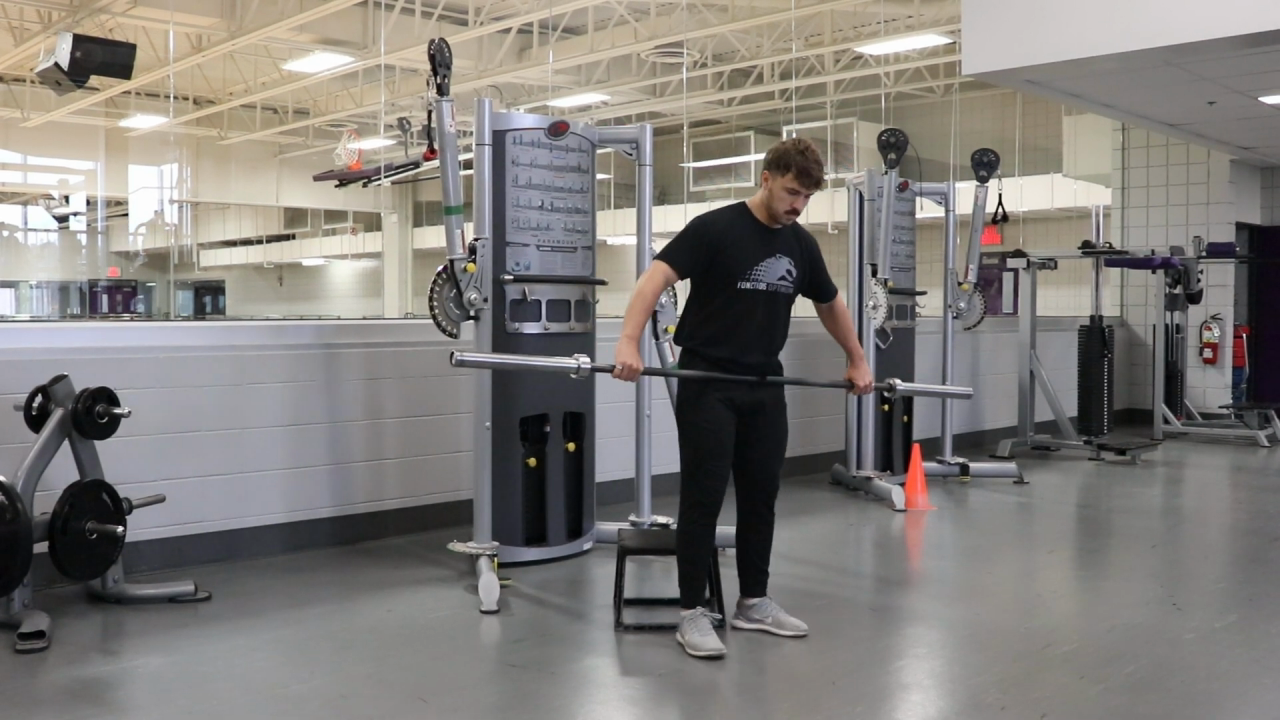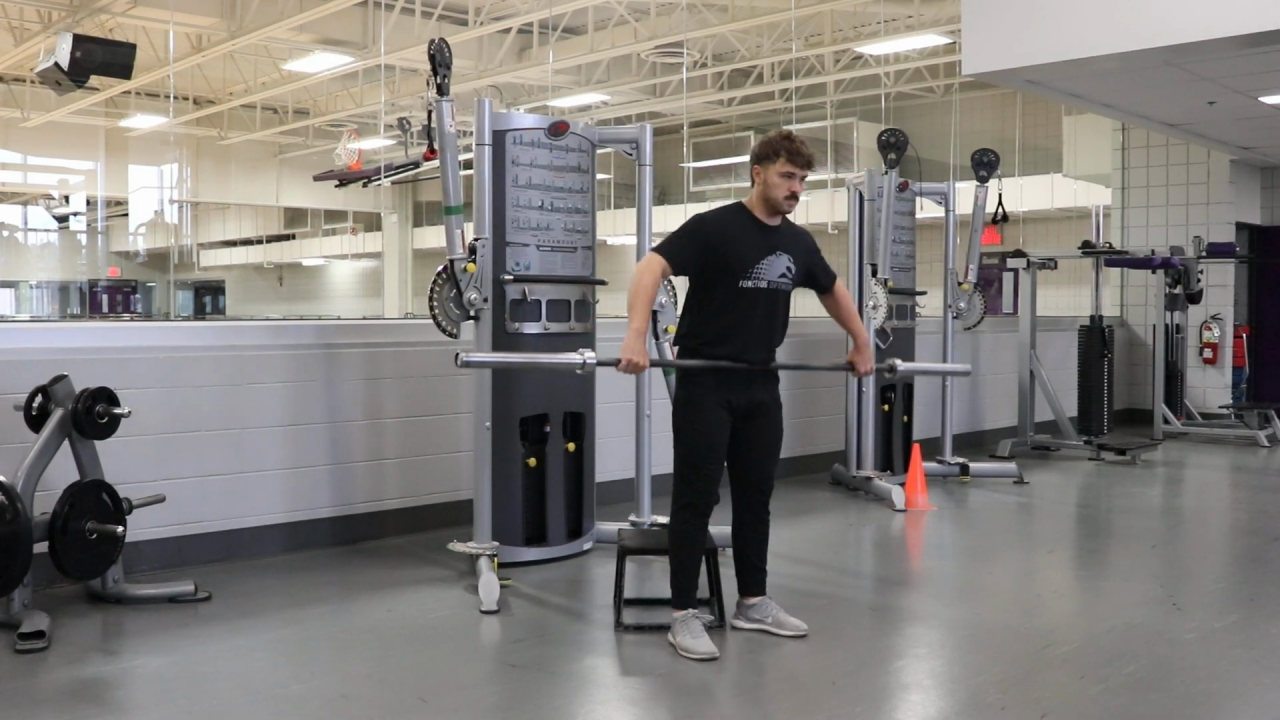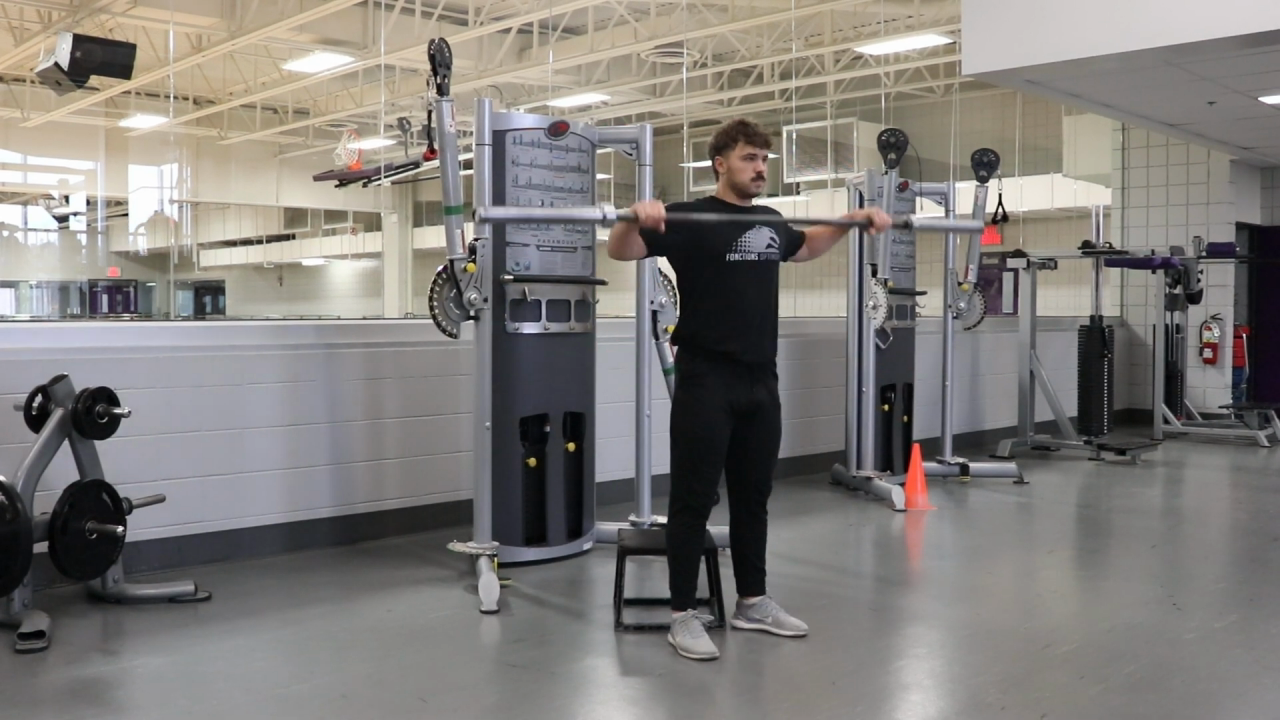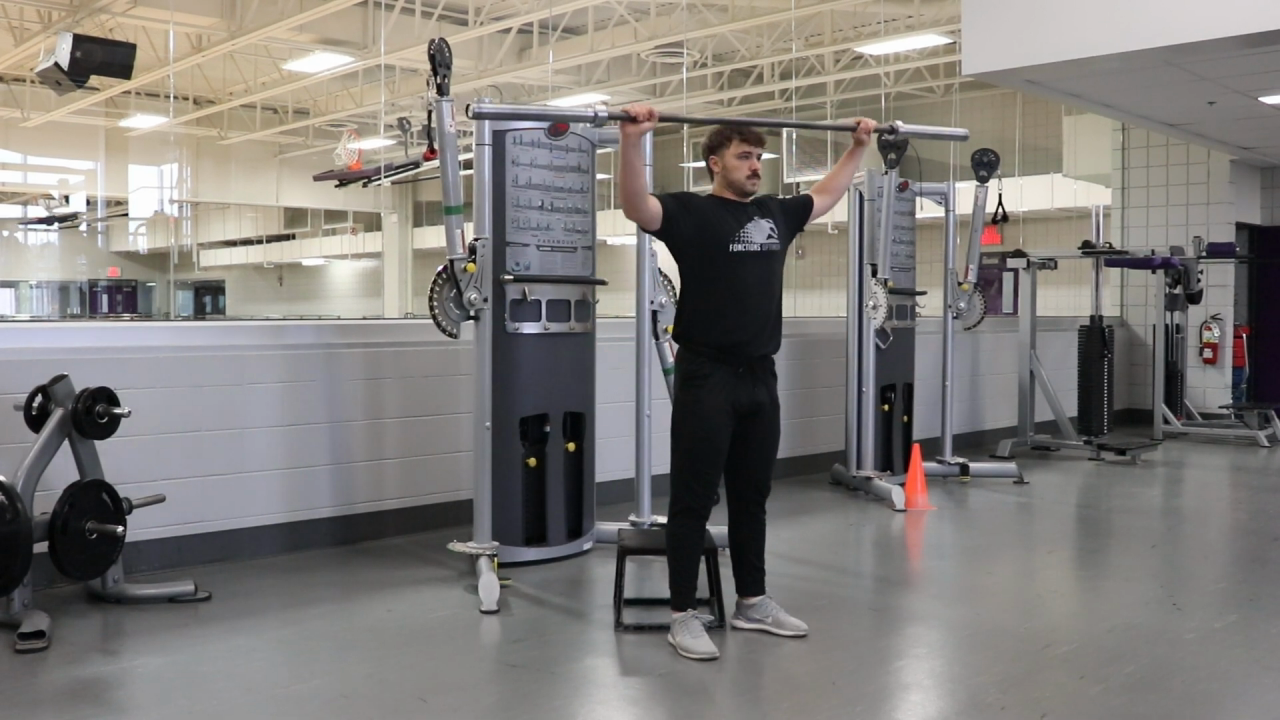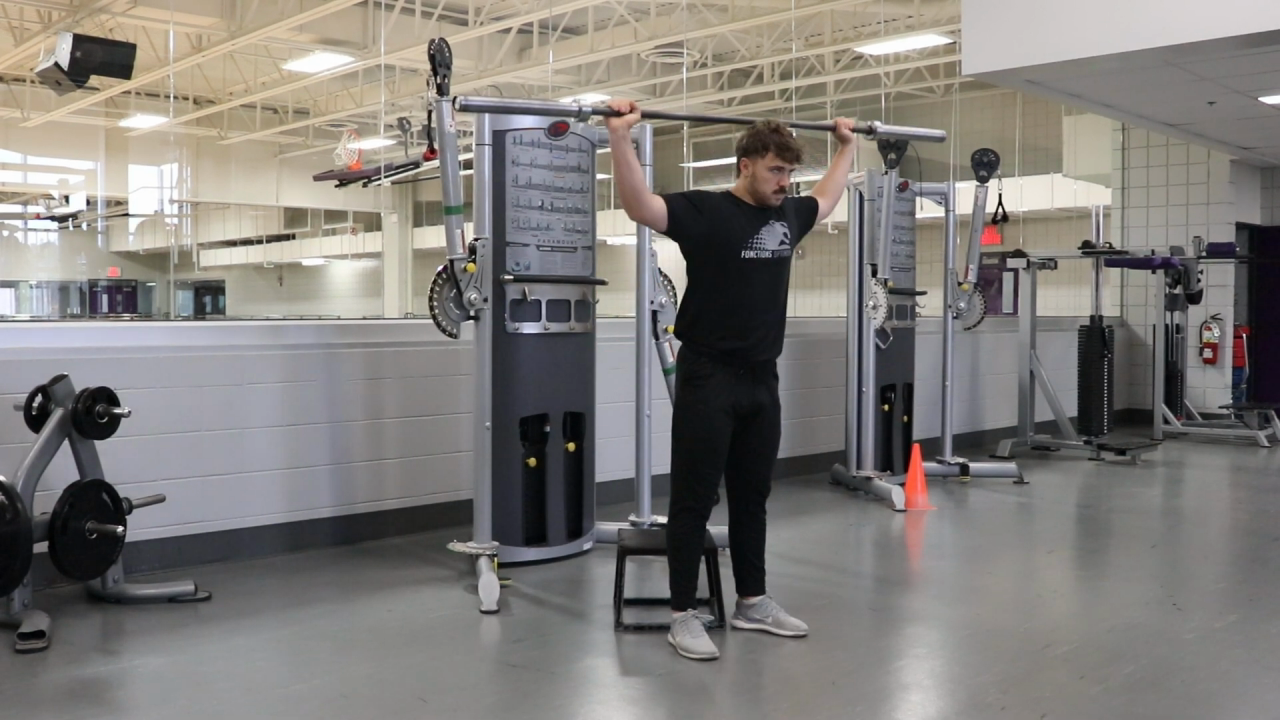
dt=0.3s
person 1, frame 1
left shoulder: (803, 245)
right shoulder: (715, 228)
left elbow: (830, 305)
right elbow: (656, 276)
left wrist: (857, 361)
right wrist: (629, 341)
left hip: (765, 385)
right hip: (708, 381)
left knee: (761, 495)
right knee: (703, 495)
left ankle: (753, 602)
right ankle: (692, 611)
person 1, frame 2
left shoulder: (798, 242)
right shoulder: (714, 228)
left elbow: (831, 289)
right elbow: (650, 268)
left wrist: (861, 341)
right wrist: (636, 335)
left hip: (760, 384)
right hip: (704, 382)
left knee: (755, 496)
right knee: (696, 497)
left ankle: (753, 601)
right ankle: (683, 614)
person 1, frame 3
left shoulder: (770, 222)
right shoulder: (691, 217)
left elbow: (808, 244)
right elbow: (620, 248)
left wrist: (856, 218)
right wrist: (636, 218)
left hip: (760, 379)
right hip: (706, 379)
left knee: (753, 496)
right knee: (694, 499)
left ankle: (753, 601)
right ankle: (683, 614)
person 1, frame 4
left shoulder: (774, 213)
right shoulder: (691, 212)
left elbow: (826, 195)
right elbow: (635, 206)
left wrist: (858, 146)
right wrist: (630, 138)
left hip: (760, 378)
right hip: (707, 379)
left knee: (752, 497)
right knee: (694, 500)
left ankle: (752, 601)
right ankle: (683, 615)
person 1, frame 5
left shoulder: (785, 215)
right shoulder: (706, 210)
left elbow: (824, 202)
right elbow: (641, 206)
left wrist: (844, 148)
right wrist: (621, 139)
left hip: (761, 381)
right hip: (708, 379)
left knee: (752, 496)
right knee: (694, 500)
left ankle: (752, 601)
right ankle: (683, 616)
